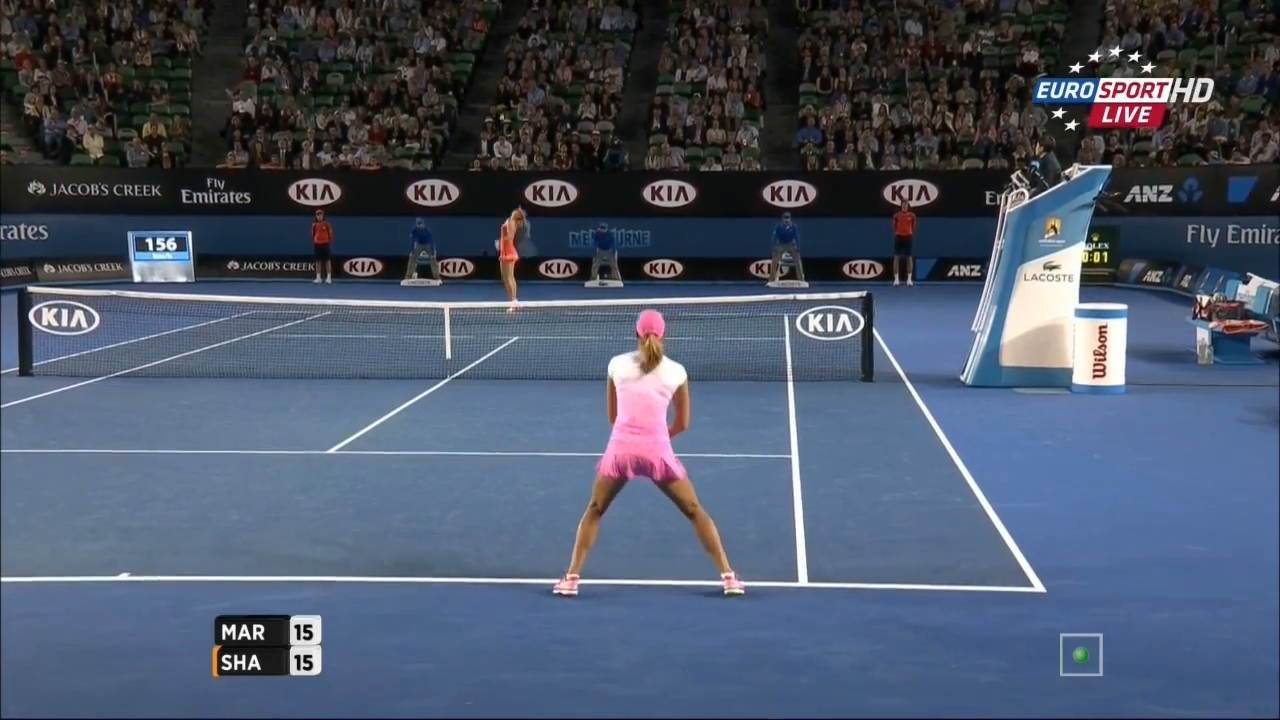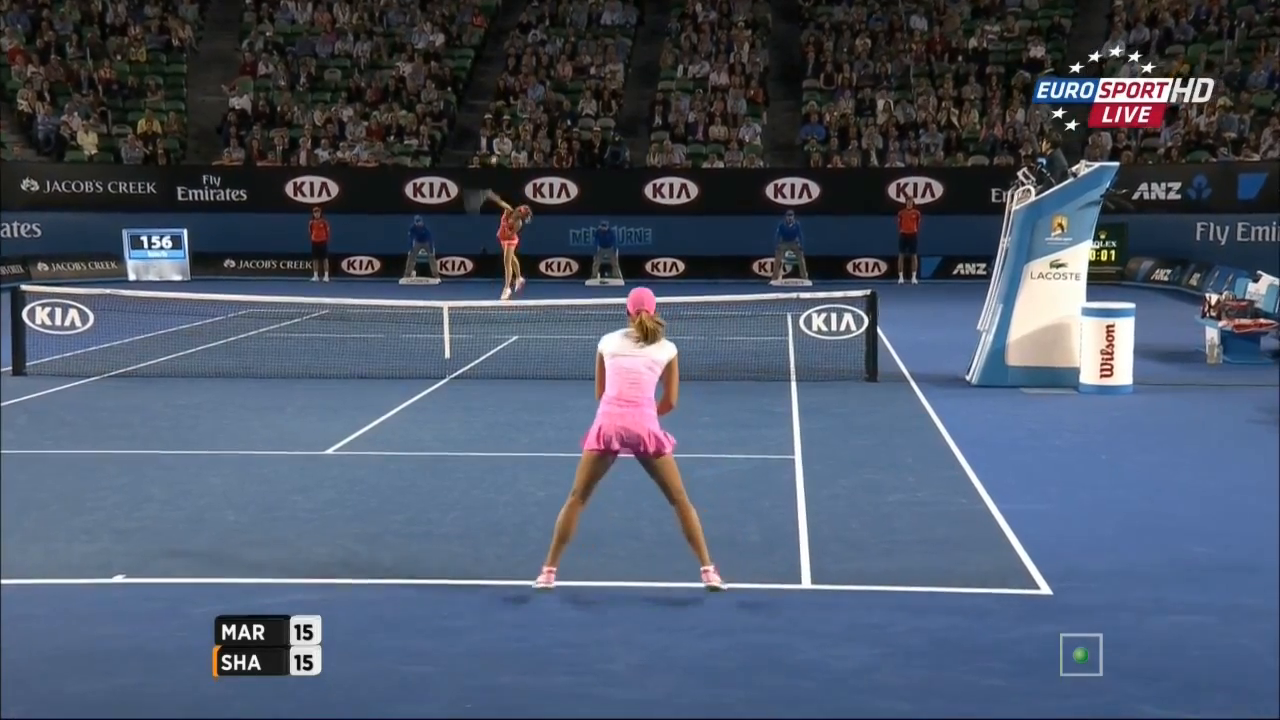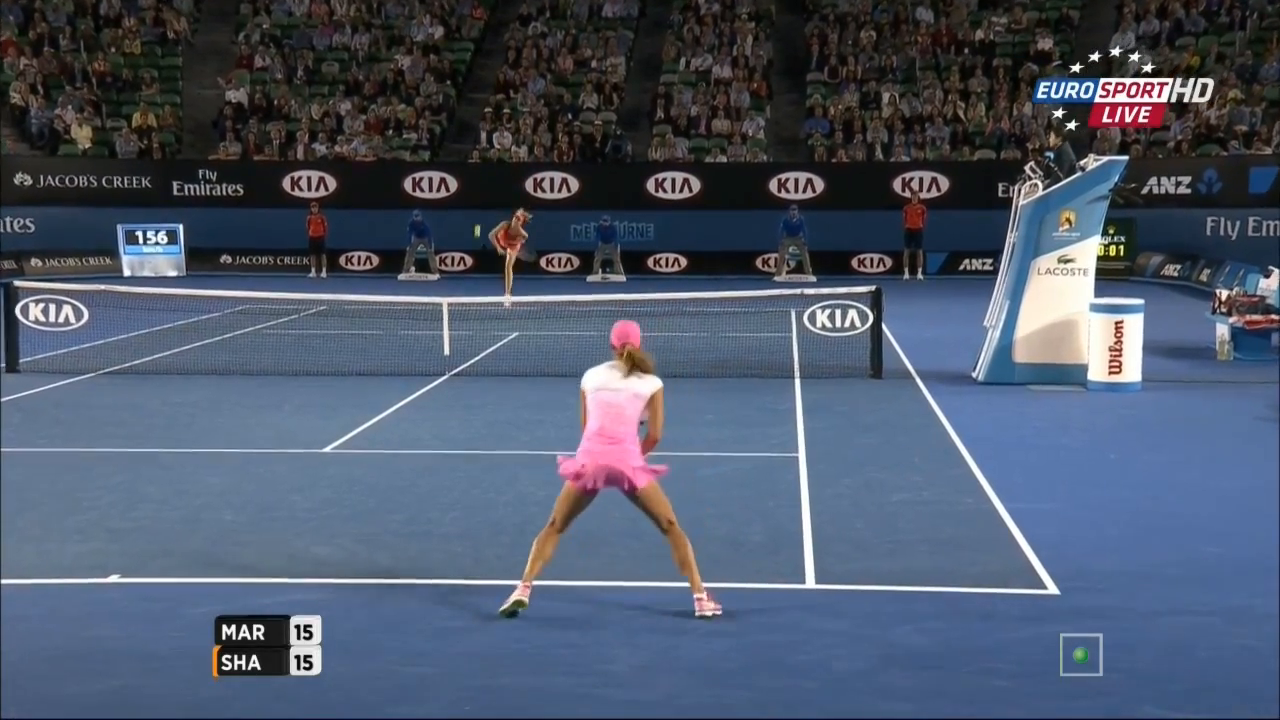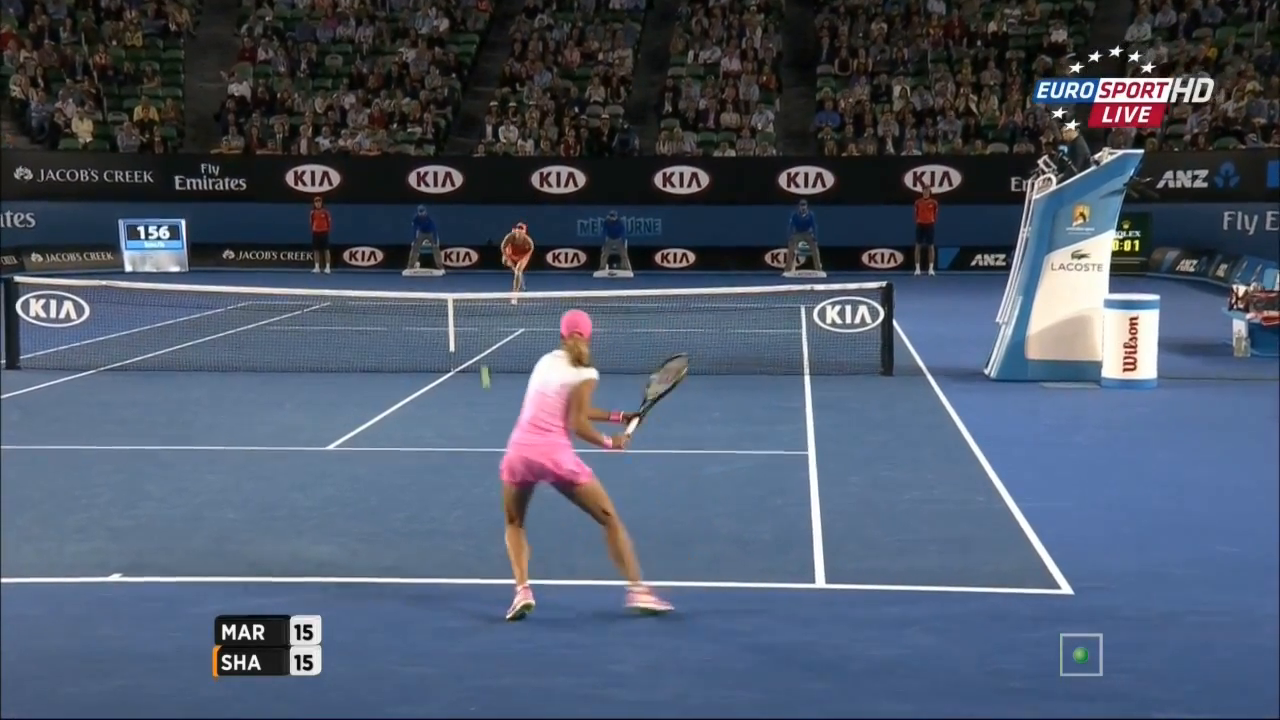
dt=0.2s
person 1, frame 1
left shoulder: (617, 365)
right shoulder: (676, 371)
right elbow: (682, 424)
left hip: (621, 448)
right hip: (657, 450)
left knee: (594, 511)
right knee: (695, 512)
left ankle: (572, 577)
right ankle: (728, 577)
person 1, frame 2
left shoulder: (607, 342)
right shoulder: (668, 349)
right elbow: (670, 401)
left hip: (607, 423)
right hip: (644, 426)
left knee: (577, 499)
right knee: (679, 500)
left ankle: (549, 572)
right ankle: (707, 570)
person 1, frame 3
left shoulder: (591, 376)
right shoulder: (652, 382)
right elbow: (655, 436)
left hip: (591, 461)
right hip: (626, 462)
left knee: (554, 529)
right knee: (671, 527)
left ankle: (523, 589)
right ankle: (700, 597)
person 1, frame 4
left shoulder: (546, 360)
right shoulder: (585, 374)
right elbow: (576, 425)
left wrist: (615, 416)
right wrist: (607, 442)
left hip: (519, 451)
right hip: (554, 454)
left knee: (514, 525)
right knee: (609, 519)
left ankle: (523, 591)
right ankle: (638, 590)
